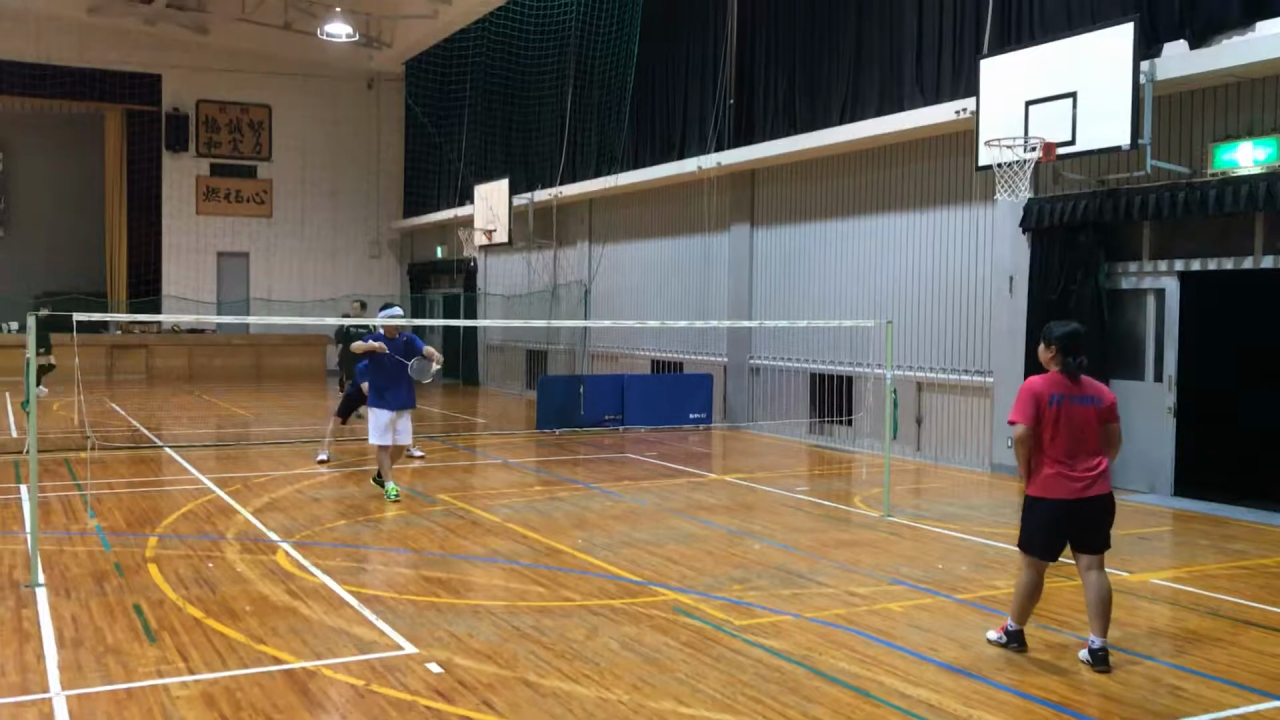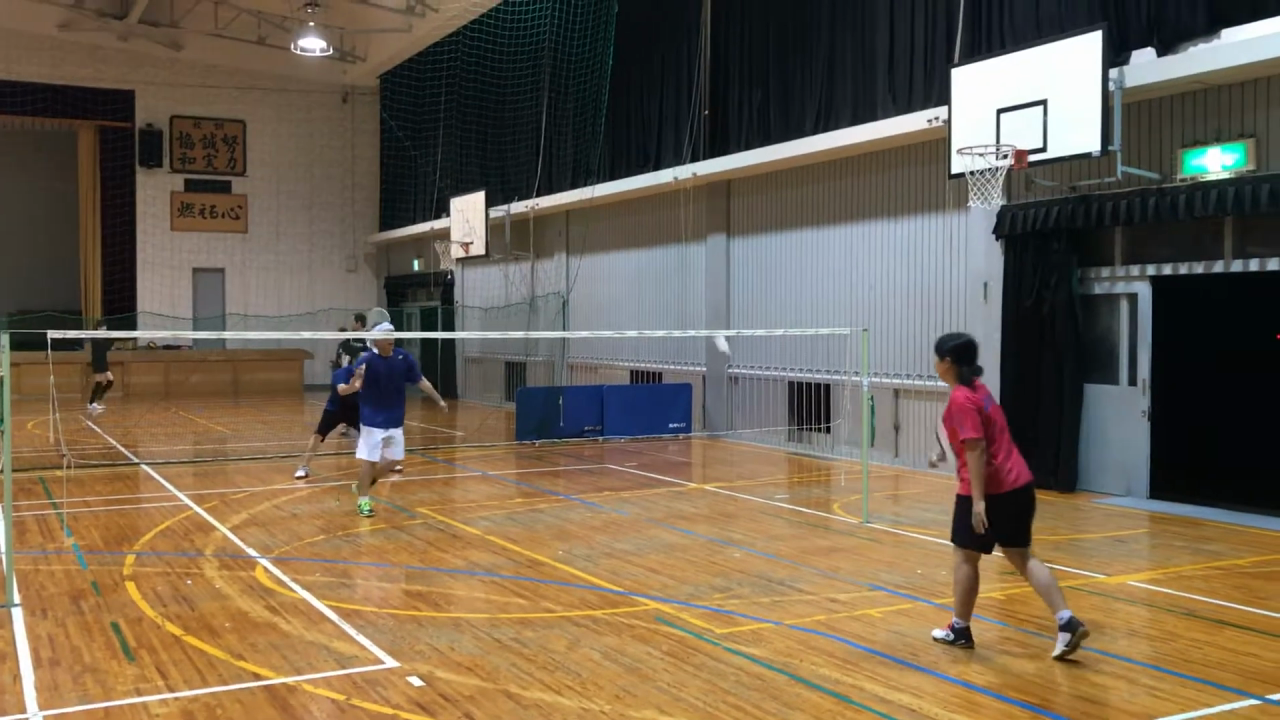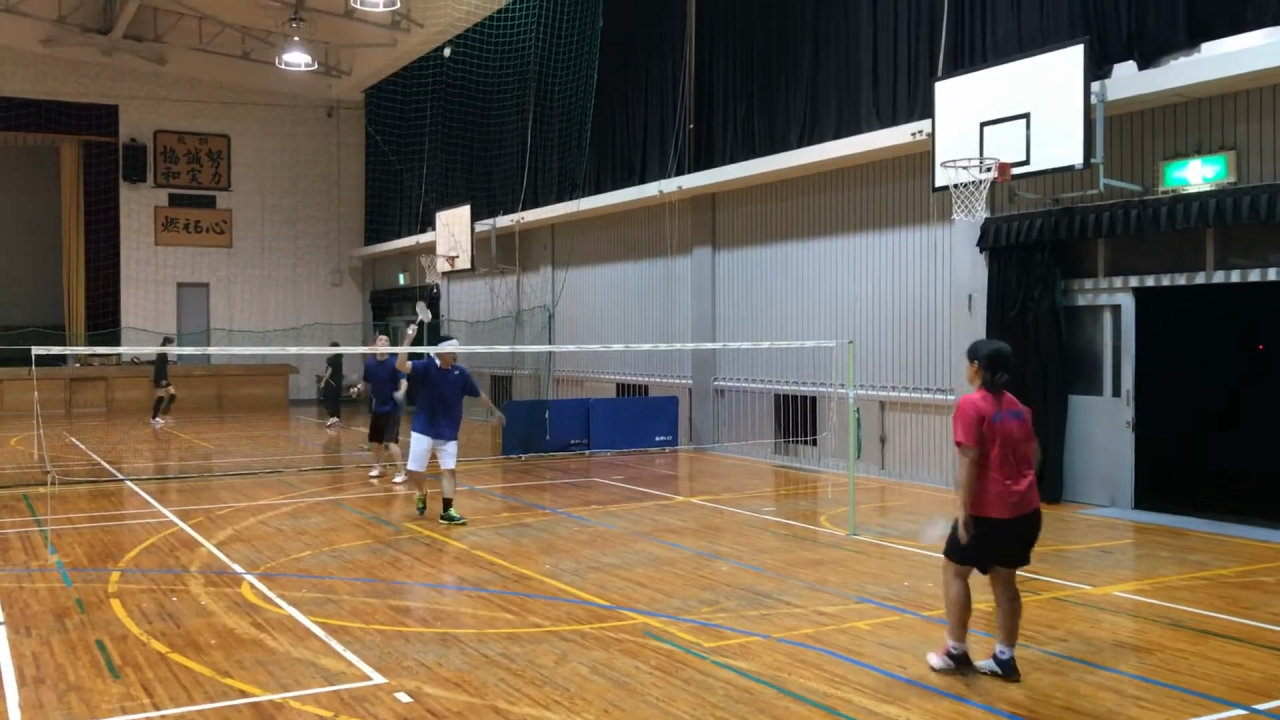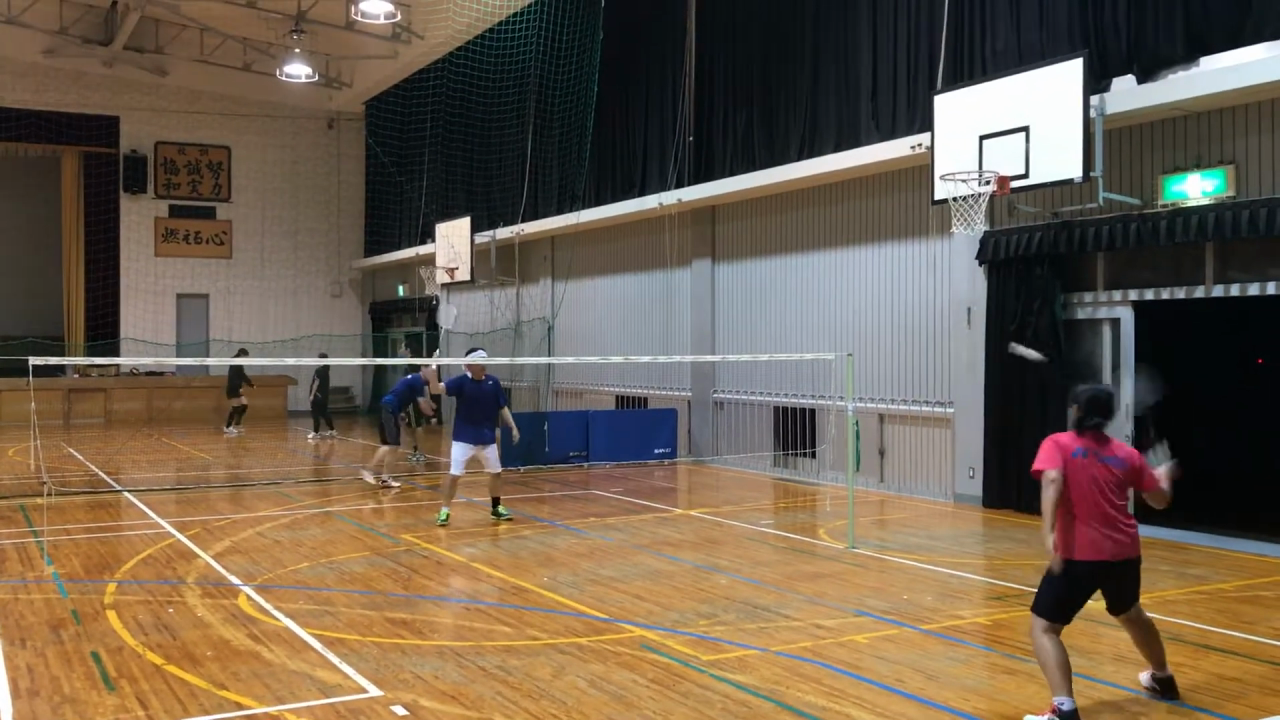
dt=1s
person 1, frame 1
left shoulder: (1035, 387)
right shoulder: (1101, 392)
left elbow: (1021, 436)
right elbow: (1114, 442)
left wrist: (1026, 476)
left hip: (1049, 493)
right hip: (1095, 493)
left knee: (1032, 565)
right knee: (1093, 568)
left ankle: (1013, 631)
right ankle: (1098, 648)
person 1, frame 2
left shoulder: (960, 399)
right shoulder: (974, 388)
left elbow: (976, 450)
left wrist: (978, 500)
right wrist: (947, 451)
left hip: (990, 491)
right hip: (1018, 485)
left knee: (965, 557)
right knee: (1022, 558)
left ankle: (960, 629)
right ankle: (1067, 622)
person 1, frame 3
left shoulder: (970, 405)
right shoulder: (1017, 407)
left elbow: (969, 460)
right elbow: (1034, 455)
left wrist: (963, 511)
left hip: (987, 511)
right hip: (1025, 509)
left knee: (954, 571)
right knee: (1004, 580)
left ankle: (956, 651)
right ankle: (1004, 658)
person 1, frame 4
left shoulder: (1057, 444)
right shoulder: (1127, 454)
left elbow: (1051, 482)
right elbow: (1160, 500)
left wrist: (1048, 535)
right wrist: (1164, 475)
left hip: (1079, 554)
right hip: (1125, 552)
left knee: (1042, 628)
right knee: (1130, 614)
right ankle: (1162, 678)
person 2, frame 1
left shoulder: (408, 339)
right shoulder: (374, 338)
left elbow: (425, 349)
right elbow: (354, 347)
left wrist: (434, 354)
right wrist: (372, 346)
left hip: (404, 403)
right hip: (380, 402)
left knee: (401, 445)
right knee: (383, 445)
left ankle: (380, 476)
right ankle: (389, 484)
person 2, frame 2
left shoulder: (404, 357)
right shoulder: (366, 360)
left elbow: (420, 380)
right elbow: (355, 386)
left wrist: (438, 399)
right wrist: (357, 378)
left hip: (395, 421)
right hip: (373, 420)
left knee: (394, 460)
right knee: (370, 460)
left ankle: (364, 485)
right ankle: (363, 500)
person 2, frame 3
left shoulder: (461, 373)
right shoulder: (426, 367)
left elbow: (478, 394)
right elbow: (401, 366)
left wrist: (495, 410)
right wrist: (408, 339)
left hip: (448, 433)
right hip: (423, 430)
left knee: (449, 470)
right knee: (416, 471)
left ankle: (447, 511)
right ankle: (422, 494)
person 2, frame 4
left shoulder: (494, 383)
right shoulder: (461, 382)
left elbow: (503, 408)
right elbow: (435, 389)
left wrist: (513, 427)
right wrist: (433, 370)
left hip: (487, 438)
right hip: (463, 439)
left knee: (496, 473)
right knee: (454, 475)
left ankle: (496, 507)
right ankle: (445, 511)
